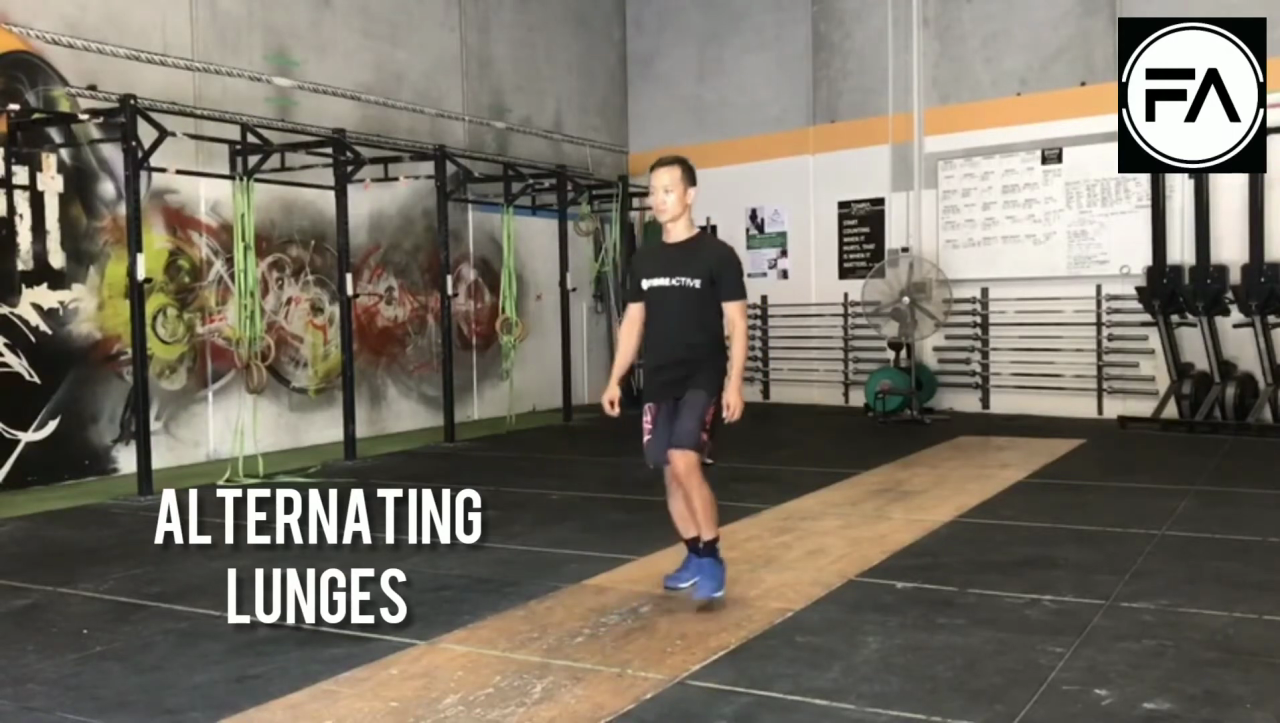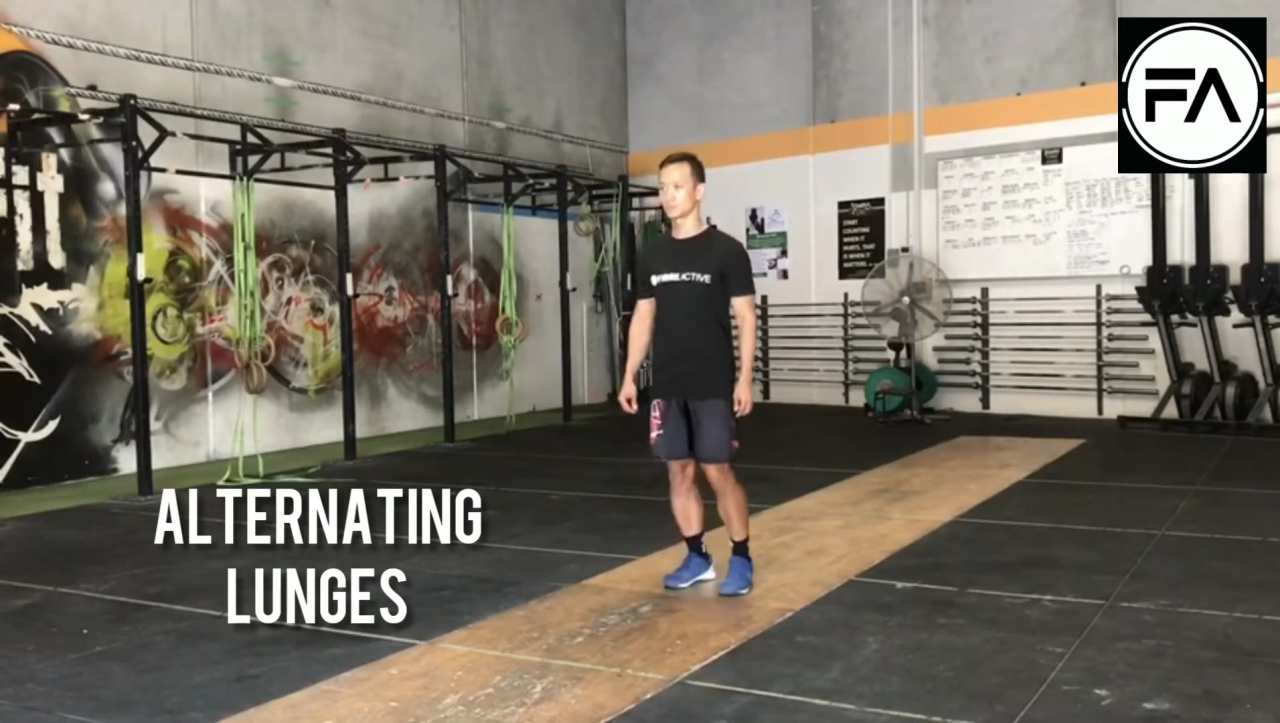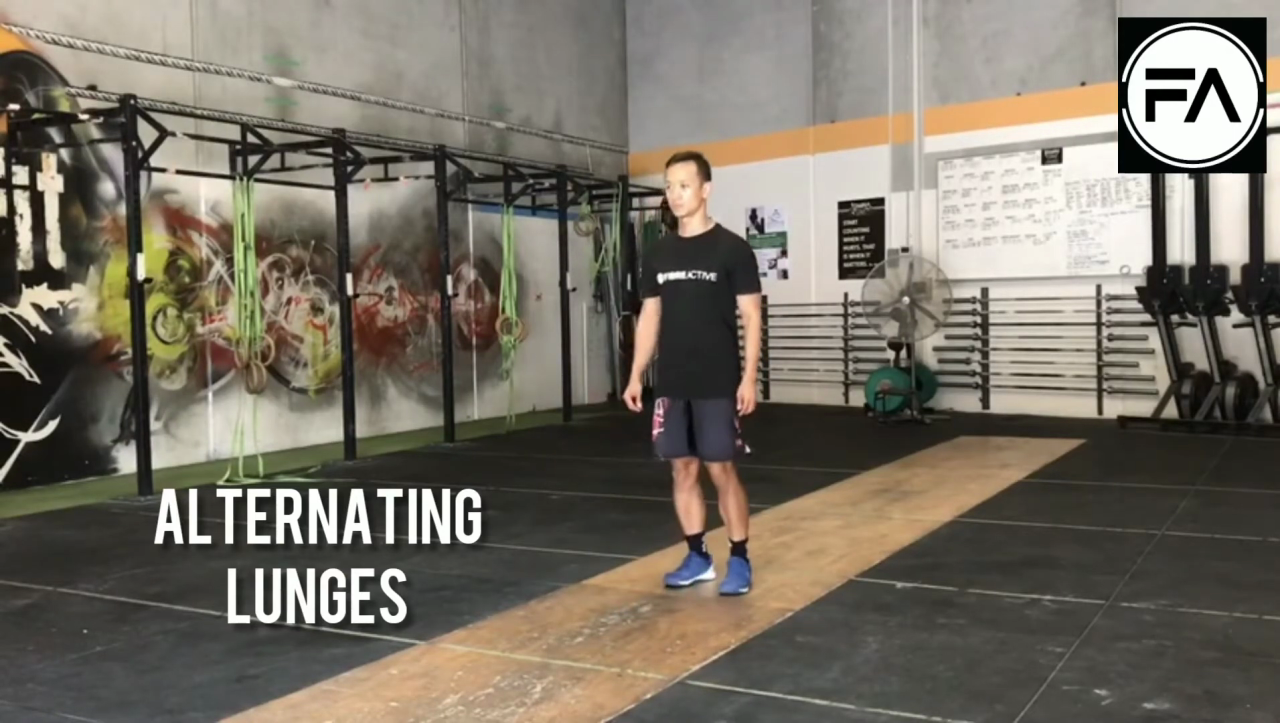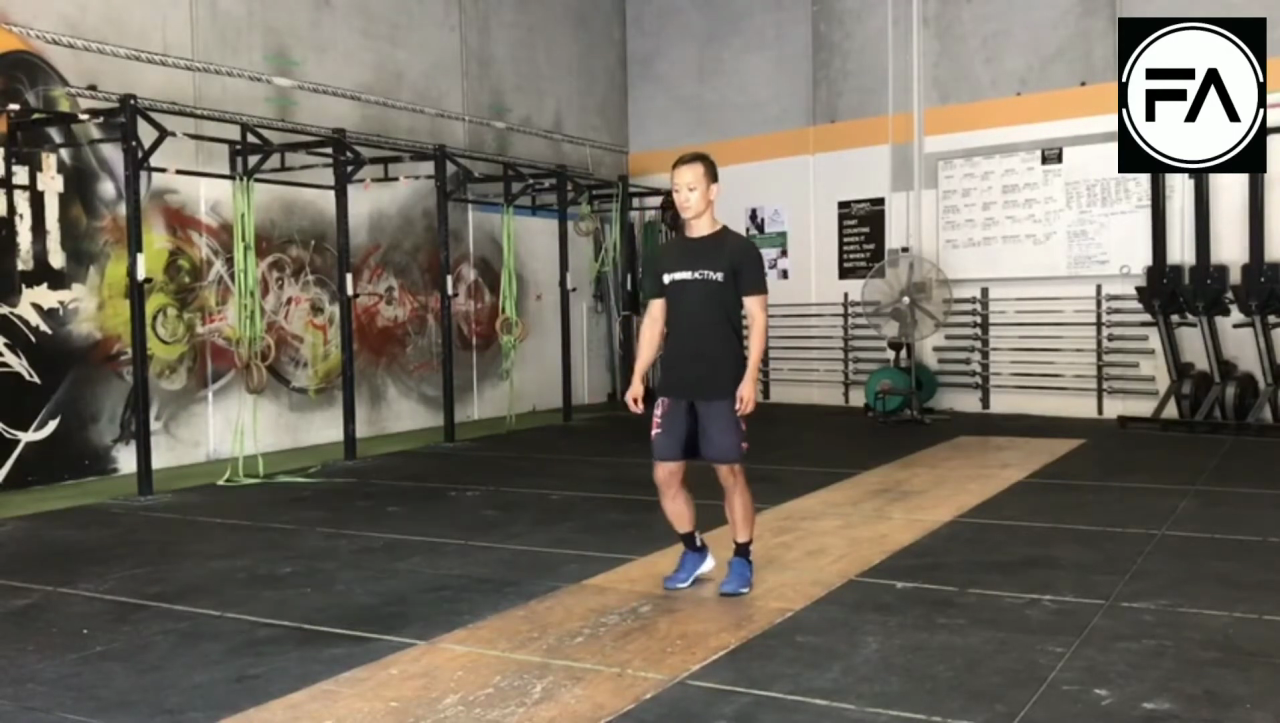
dt=0.2s
person 1, frame 1
left shoulder: (716, 254)
right shoulder: (644, 258)
left elbow: (737, 323)
right elbow: (633, 321)
left wrist: (734, 383)
right wrist: (615, 379)
left hip: (701, 379)
right hip: (658, 383)
left knee: (683, 462)
right knee: (671, 474)
left ankle: (713, 556)
right ankle: (696, 555)
person 1, frame 2
left shoulder: (725, 250)
right shoulder: (652, 254)
left elbow: (746, 318)
right elbow: (643, 318)
left wrist: (745, 378)
right wrist: (629, 376)
left hip: (712, 382)
right hip: (666, 383)
left knee: (717, 472)
right knee: (679, 472)
left ankle: (741, 559)
right ankle: (697, 557)
person 1, frame 3
left shoulder: (732, 248)
right shoulder: (658, 252)
left elbow: (751, 316)
right elbow: (649, 316)
left wrist: (749, 376)
right wrist: (635, 375)
left hip: (717, 382)
right hip: (671, 382)
left knee: (721, 471)
right knee: (682, 470)
left ankle: (739, 560)
right ankle: (698, 557)
person 1, frame 4
left shoulder: (739, 250)
right shoulder: (666, 254)
left elbow: (757, 318)
right elbow: (654, 318)
left wrist: (750, 377)
right wrist: (638, 376)
left hip: (722, 384)
right hip: (673, 383)
left knee: (729, 473)
right knee: (665, 474)
left ankle: (741, 561)
right ankle: (695, 553)
